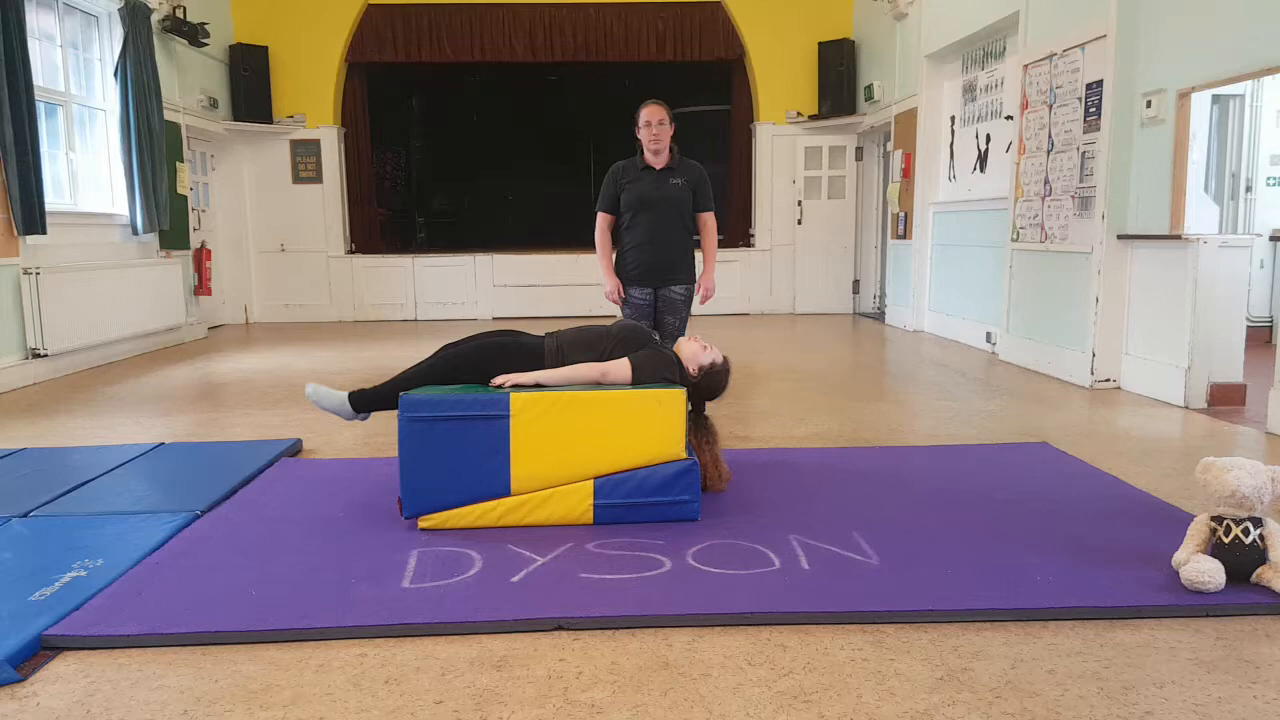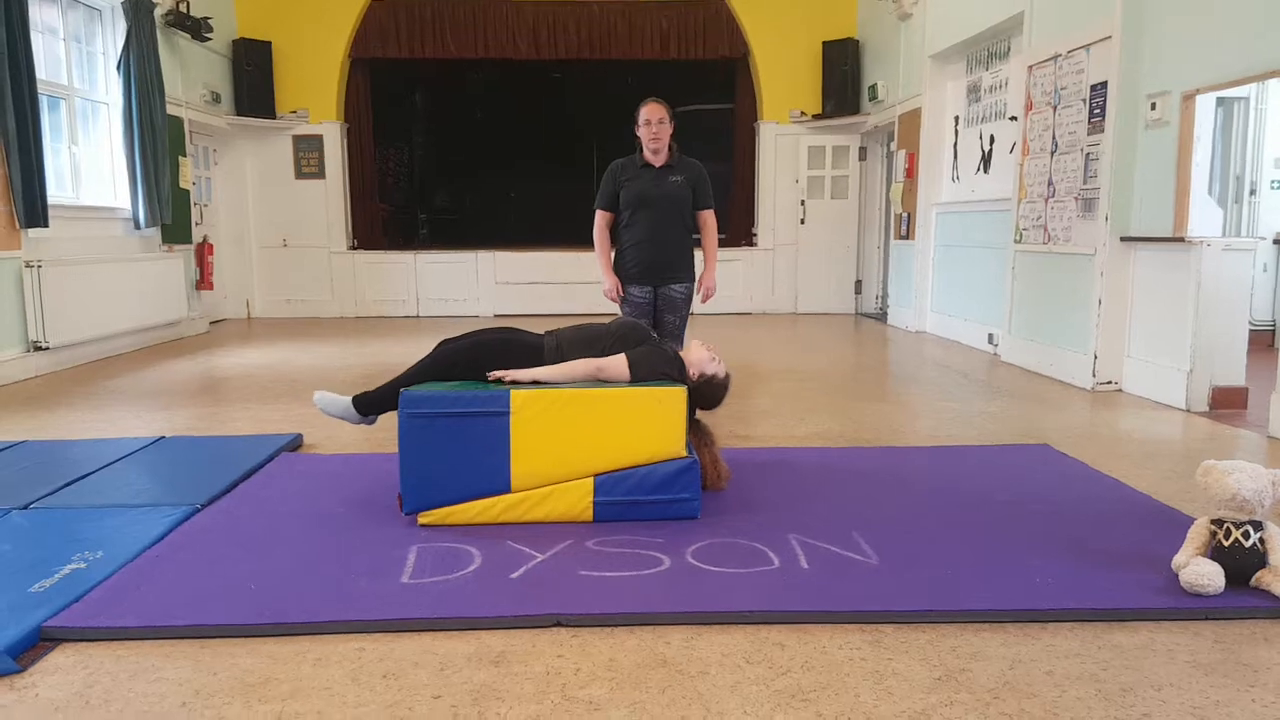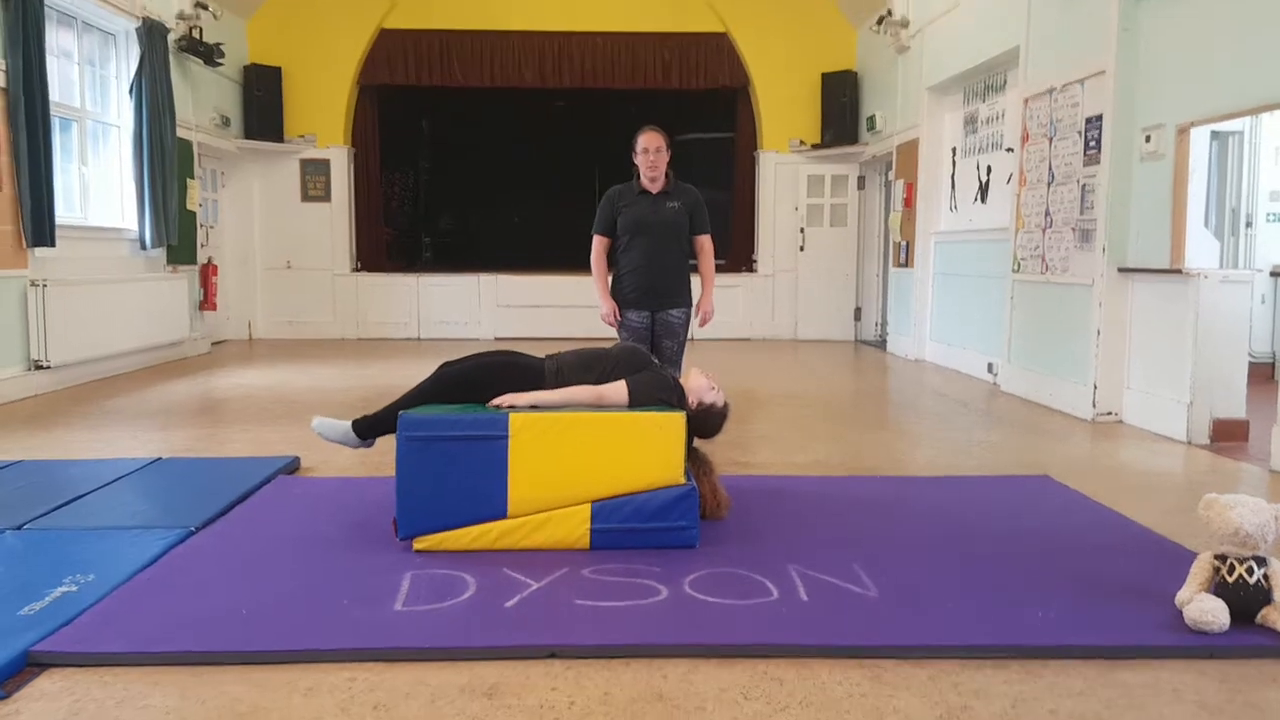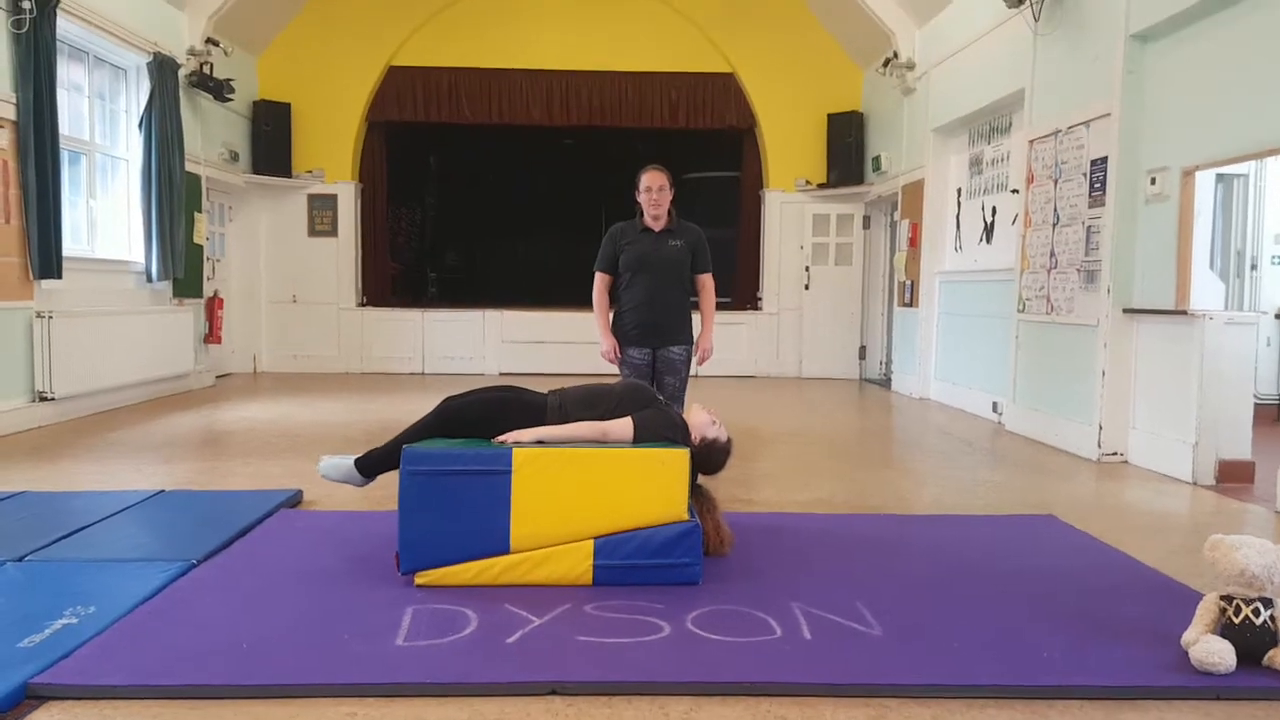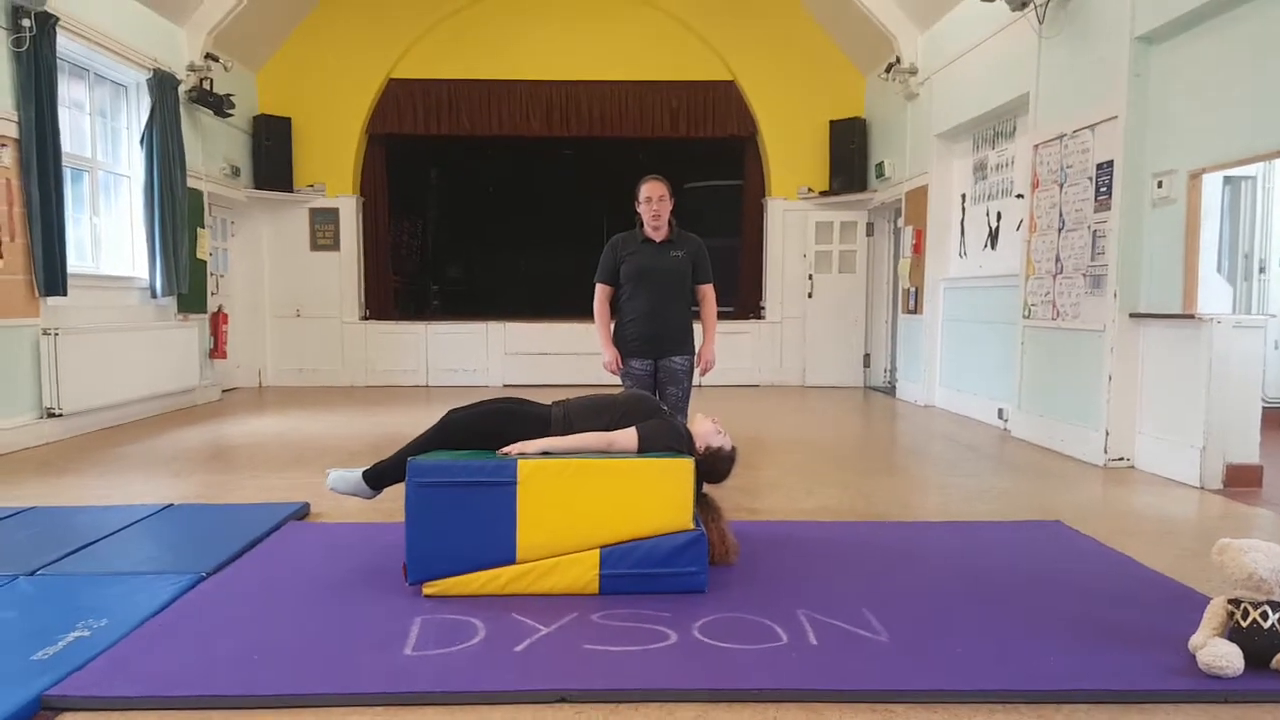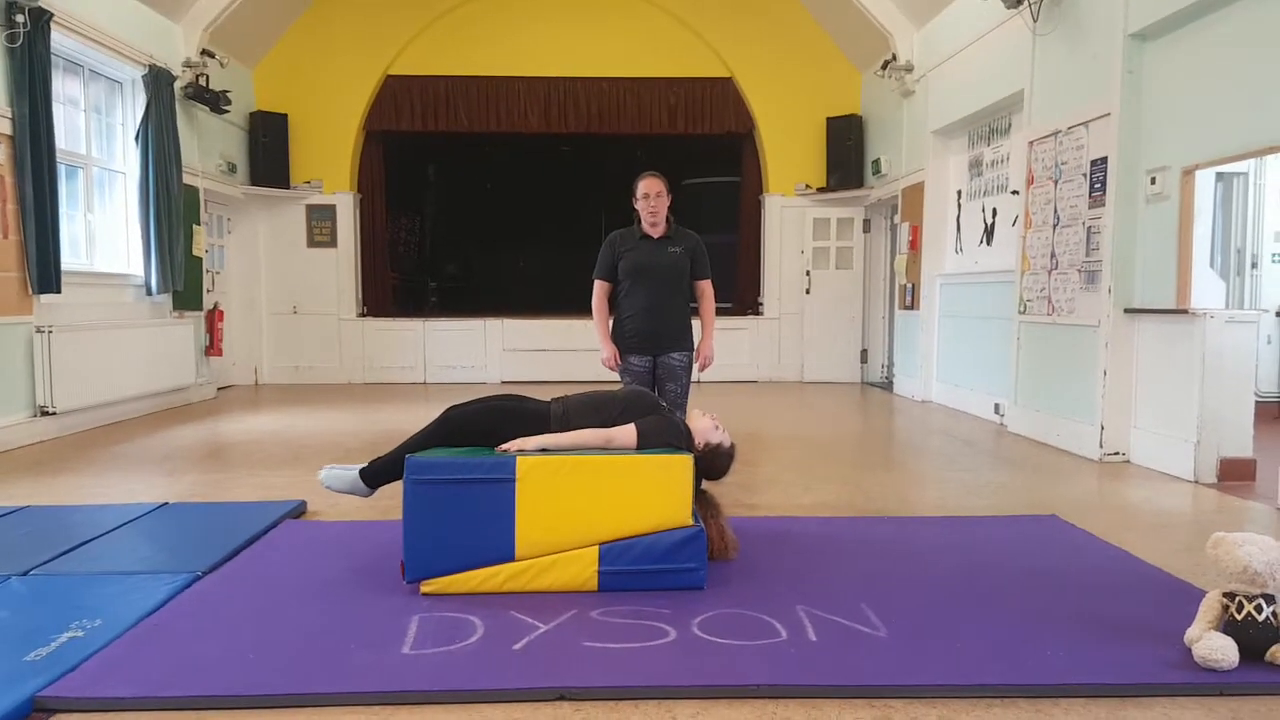
dt=0.4s
person 1, frame 1
left shoulder: (664, 366)
right shoulder: (659, 352)
left elbow: (601, 374)
left wrist: (531, 377)
left hip: (542, 362)
right hip: (544, 346)
left knee: (449, 366)
right knee: (450, 354)
left ankle: (357, 404)
right ankle: (361, 401)
person 1, frame 2
left shoulder: (662, 365)
right shoulder: (663, 354)
left elbow: (598, 369)
left wrist: (530, 374)
left hip: (542, 361)
right hip: (544, 346)
left knee: (448, 361)
right knee: (449, 349)
left ankle: (364, 407)
right ankle: (370, 404)
person 1, frame 3
left shoulder: (663, 391)
right shoulder: (662, 378)
left elbow: (598, 395)
left wrist: (529, 398)
left hip: (541, 384)
right hip: (544, 370)
left knee: (447, 383)
right knee: (449, 372)
left ankle: (362, 430)
right ankle: (367, 426)
person 1, frame 4
left shoulder: (667, 427)
right shoulder: (666, 414)
left elbow: (602, 431)
left wrist: (533, 433)
left hip: (544, 420)
right hip: (547, 404)
left knee: (450, 417)
right knee: (452, 407)
left ankle: (364, 468)
right ankle: (368, 462)
person 1, frame 5
left shoulder: (673, 436)
right shoulder: (670, 425)
left elbow: (607, 442)
left wrist: (538, 445)
left hip: (549, 431)
right hip: (551, 416)
left knee: (455, 429)
right knee: (457, 419)
left ankle: (372, 480)
right ankle: (376, 474)
person 1, frame 6
left shoulder: (672, 434)
right shoulder: (669, 421)
left elbow: (607, 438)
left wrist: (538, 441)
left hip: (547, 427)
right hip: (549, 412)
left knee: (453, 426)
right knee: (455, 418)
left ankle: (368, 479)
right ankle: (375, 471)
person 2, frame 1
left shoulder: (693, 173)
right shoulder: (619, 173)
left elbow: (707, 225)
right elbow: (603, 227)
left wrist: (708, 272)
right wrist: (608, 274)
left hip: (678, 280)
right hip: (633, 280)
left knee: (672, 349)
person 2, frame 2
left shoulder: (692, 170)
right shoulder: (618, 171)
left elbow: (707, 222)
right elbow: (601, 224)
left wrist: (709, 270)
right wrist: (607, 272)
left hip: (677, 278)
right hip: (633, 278)
left knee: (671, 348)
person 2, frame 3
left shoulder: (688, 196)
right shoulder: (616, 197)
left elbow: (704, 247)
right elbow: (599, 249)
left wrist: (707, 294)
right wrist: (604, 297)
left hip: (675, 303)
right hip: (630, 303)
left knee: (670, 373)
person 2, frame 4
left shoulder: (691, 235)
right shoulder: (618, 234)
left elbow: (705, 286)
right elbow: (601, 286)
left wrist: (706, 332)
right wrist: (605, 333)
left hip: (676, 340)
right hip: (631, 340)
left knee: (672, 409)
person 2, frame 5
left shoulder: (692, 245)
right shoulder: (619, 245)
left elbow: (706, 296)
right elbow: (601, 298)
left wrist: (708, 343)
right wrist: (606, 345)
left hip: (677, 351)
right hip: (633, 351)
left knee: (676, 420)
person 2, frame 6
left shoulder: (690, 242)
right shoulder: (617, 242)
left elbow: (704, 292)
right elbow: (600, 294)
left wrist: (707, 339)
right wrist: (605, 341)
left hip: (676, 347)
right hip: (631, 347)
left knee: (674, 416)
